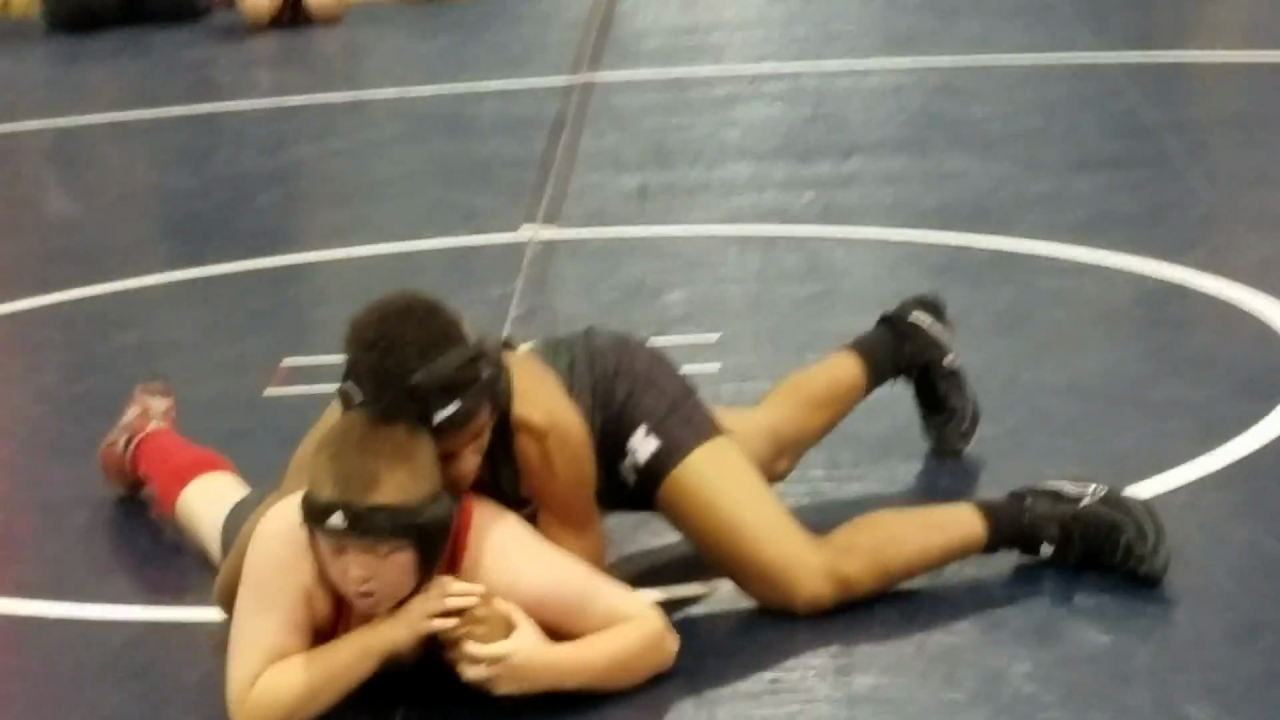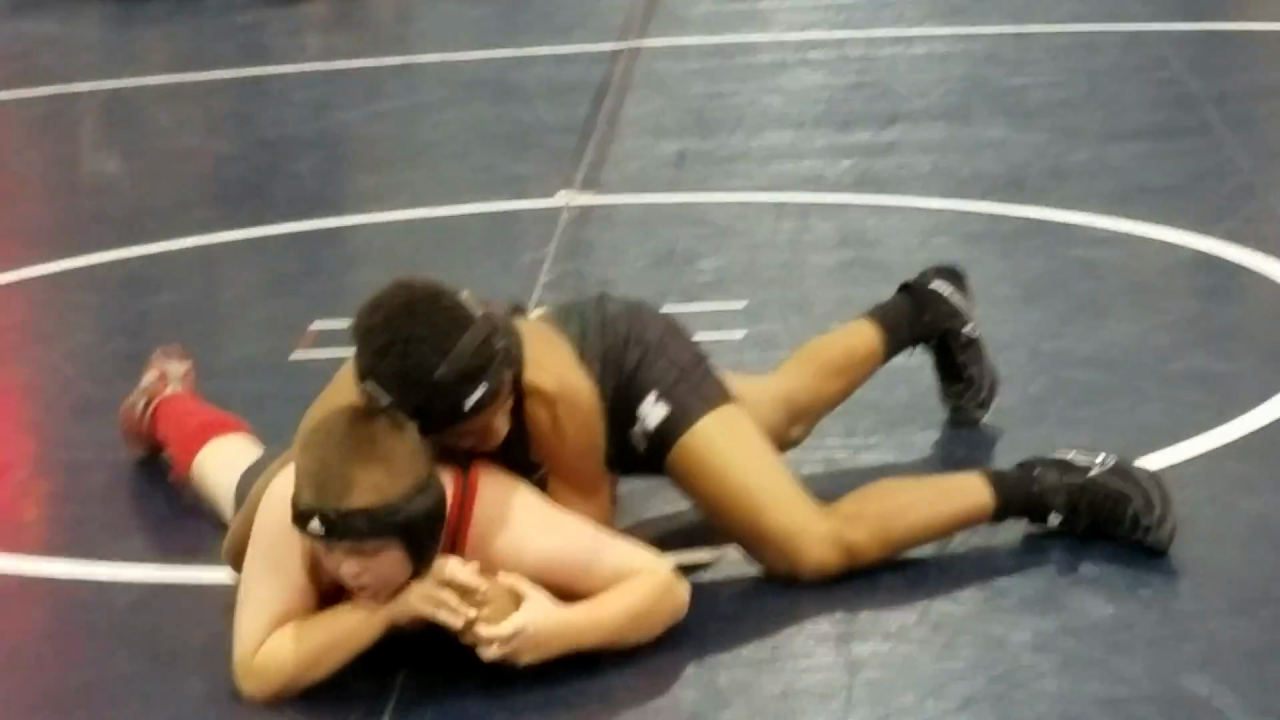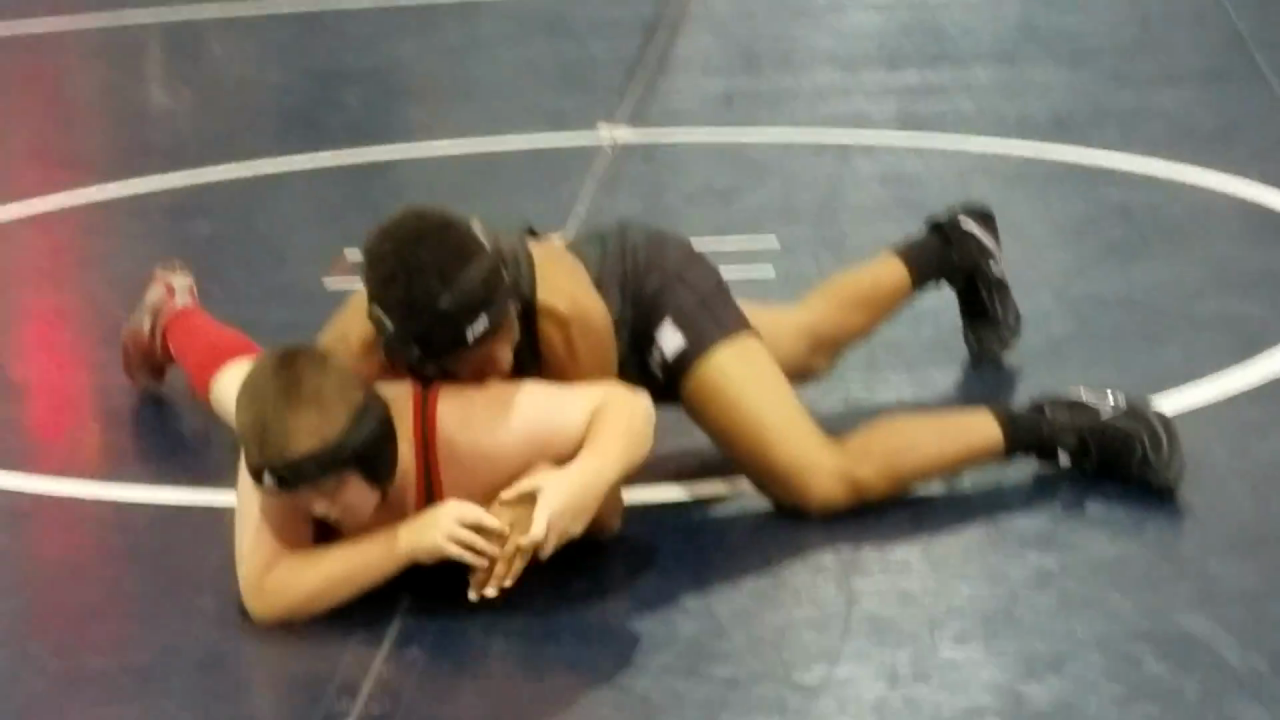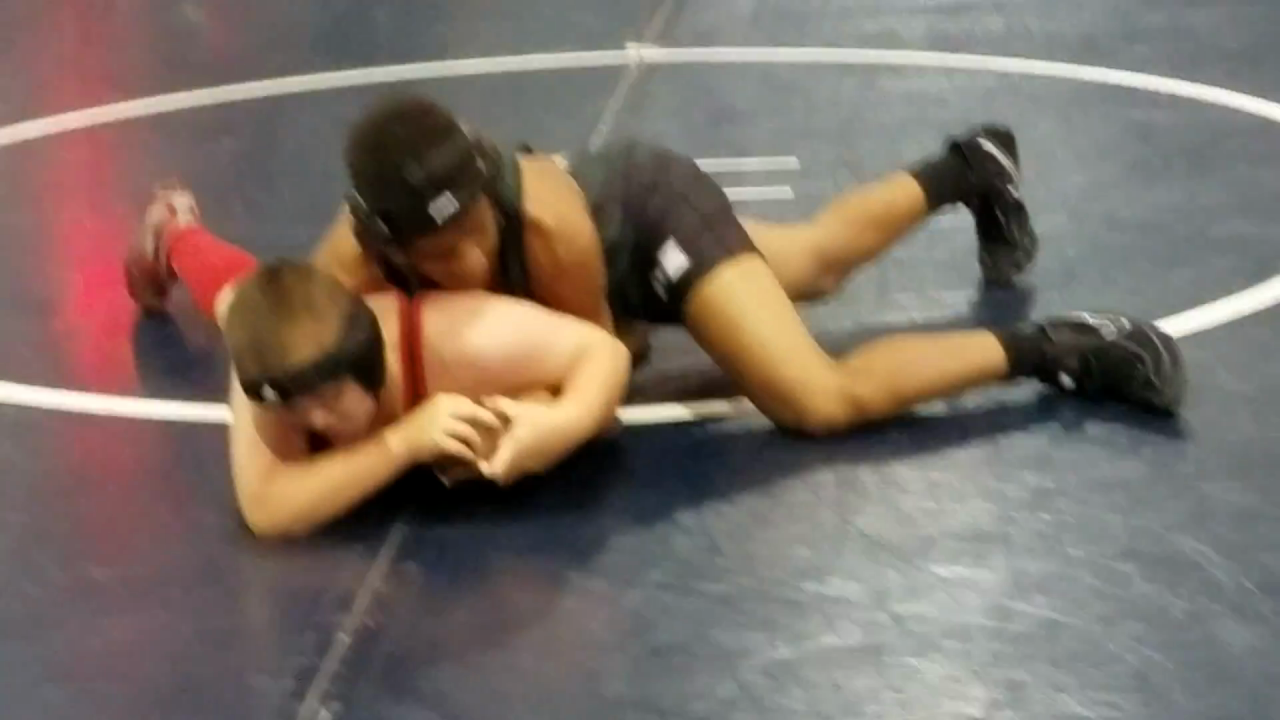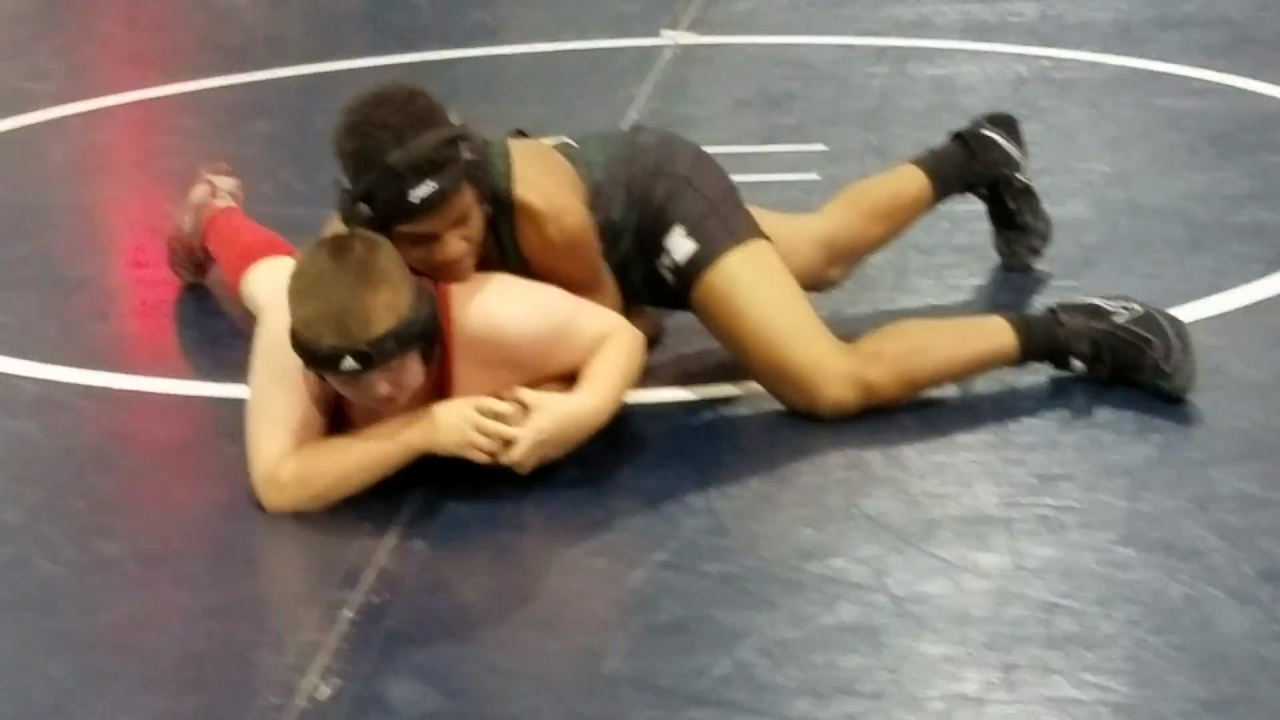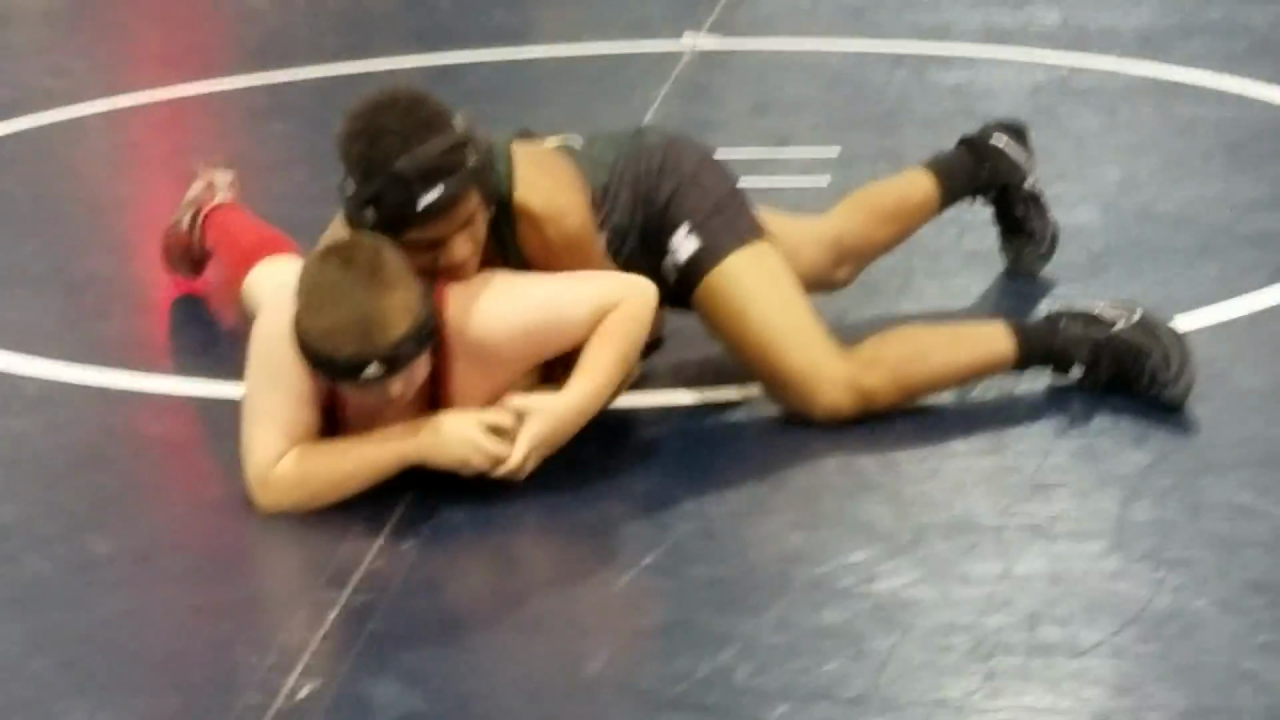
dt=0.2s
person 1, frame 1
left shoulder: (537, 416)
left elbow: (578, 558)
left hip: (619, 390)
left knee: (808, 580)
right knee: (768, 448)
left ankle: (1023, 520)
right ankle: (901, 343)
person 1, frame 2
left shoulder: (545, 382)
right shoulder: (354, 412)
left elbow: (586, 515)
left hip: (629, 358)
left knee: (814, 548)
right knee: (785, 410)
left ankle: (1039, 489)
right ankle: (924, 309)
person 1, frame 3
left shoulder: (559, 304)
right shoulder: (362, 344)
left hip: (647, 285)
left knee: (823, 480)
right knee: (808, 338)
left ankle: (1052, 428)
right ankle: (951, 250)
person 1, frame 4
left shoulder: (545, 217)
right shoulder: (353, 257)
left hip: (651, 210)
right hip: (616, 231)
left knee: (824, 400)
right knee: (818, 261)
left ankle: (1050, 350)
right ankle: (967, 173)
person 1, frame 5
left shoulder: (536, 202)
right shoulder: (359, 239)
left elbow: (608, 322)
left hip: (656, 193)
right hip: (615, 201)
left knee: (835, 383)
right knee: (827, 250)
left ankle: (1064, 335)
right ankle: (975, 158)
person 1, frame 6
left shoulder: (539, 204)
right shoulder: (360, 239)
left hip: (663, 194)
right hip: (622, 216)
left knee: (832, 388)
right knee: (835, 251)
left ankle: (1067, 343)
right ankle: (983, 164)
person 2, frame 1
left shoulder: (486, 553)
right shoulder: (287, 539)
left elbow: (656, 637)
left wrist: (548, 665)
right wrist: (387, 635)
right hip: (278, 516)
right knee: (228, 506)
right ankle: (147, 436)
person 2, frame 2
left shoulder: (494, 524)
right shoulder: (294, 510)
left elbow: (666, 587)
right elbow: (256, 673)
left wrist: (564, 628)
right wrist: (390, 607)
right hip: (319, 492)
right knee: (241, 465)
right ankle: (165, 399)
person 2, frame 3
left shoulder: (465, 431)
right shoulder: (281, 451)
left elbow: (629, 406)
right elbow: (265, 596)
left wrist: (580, 489)
right wrist: (405, 539)
right knee: (240, 379)
right ankle: (172, 316)
person 2, frame 4
left shoulder: (456, 339)
right shoulder: (274, 362)
left elbow: (604, 350)
right elbow: (266, 510)
left wrist: (563, 423)
right wrist: (403, 440)
right knee: (236, 293)
right ankle: (176, 235)
person 2, frame 5
left shoulder: (484, 318)
right shoulder: (300, 329)
left elbow: (621, 336)
right elbow: (280, 487)
left wrist: (583, 411)
right wrist: (421, 431)
right knee: (268, 272)
right ankle: (214, 215)
person 2, frame 6
left shoulder: (481, 320)
right shoulder: (290, 332)
left elbow: (634, 296)
right elbow: (271, 485)
left wrist: (568, 409)
right wrist: (418, 440)
right knee: (274, 273)
right ankle: (213, 213)
